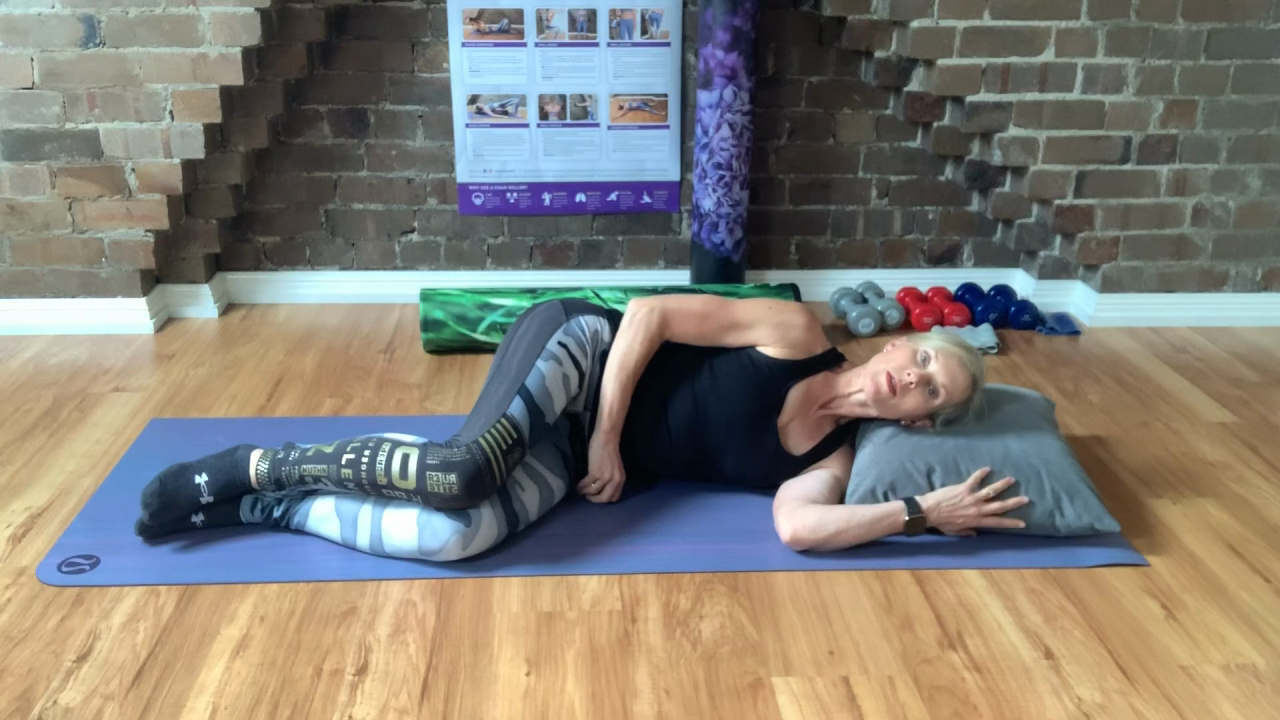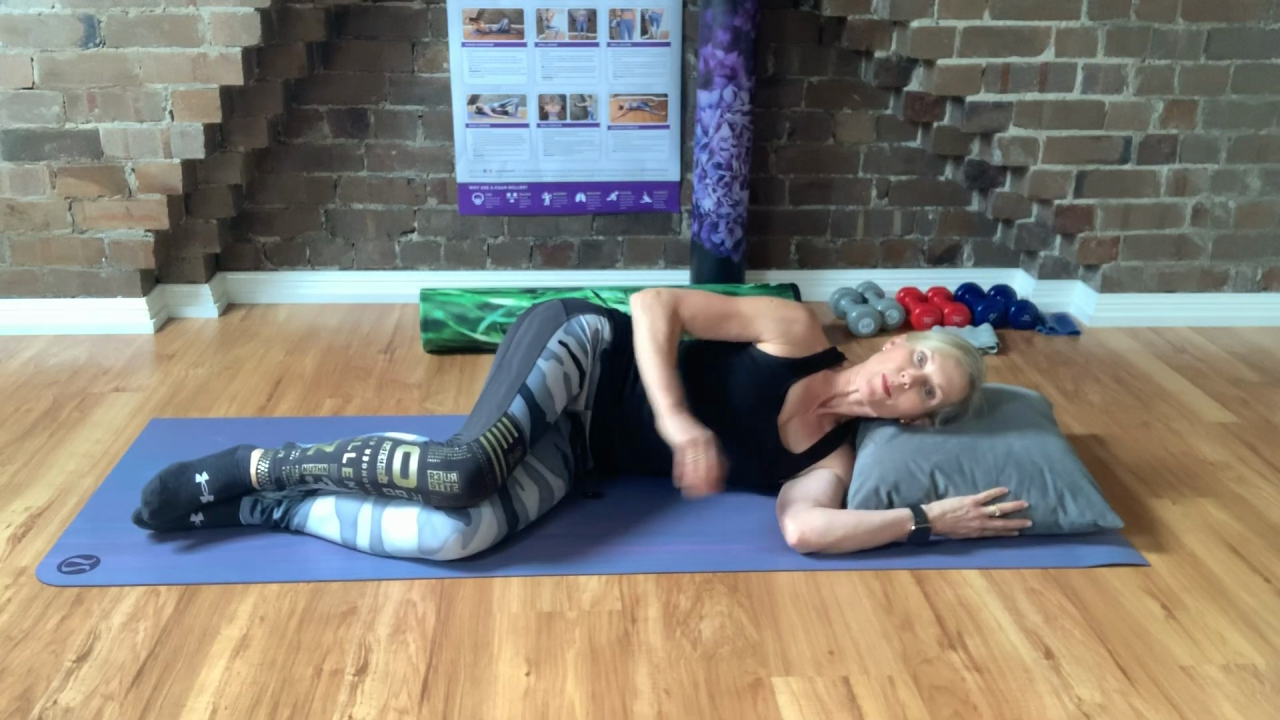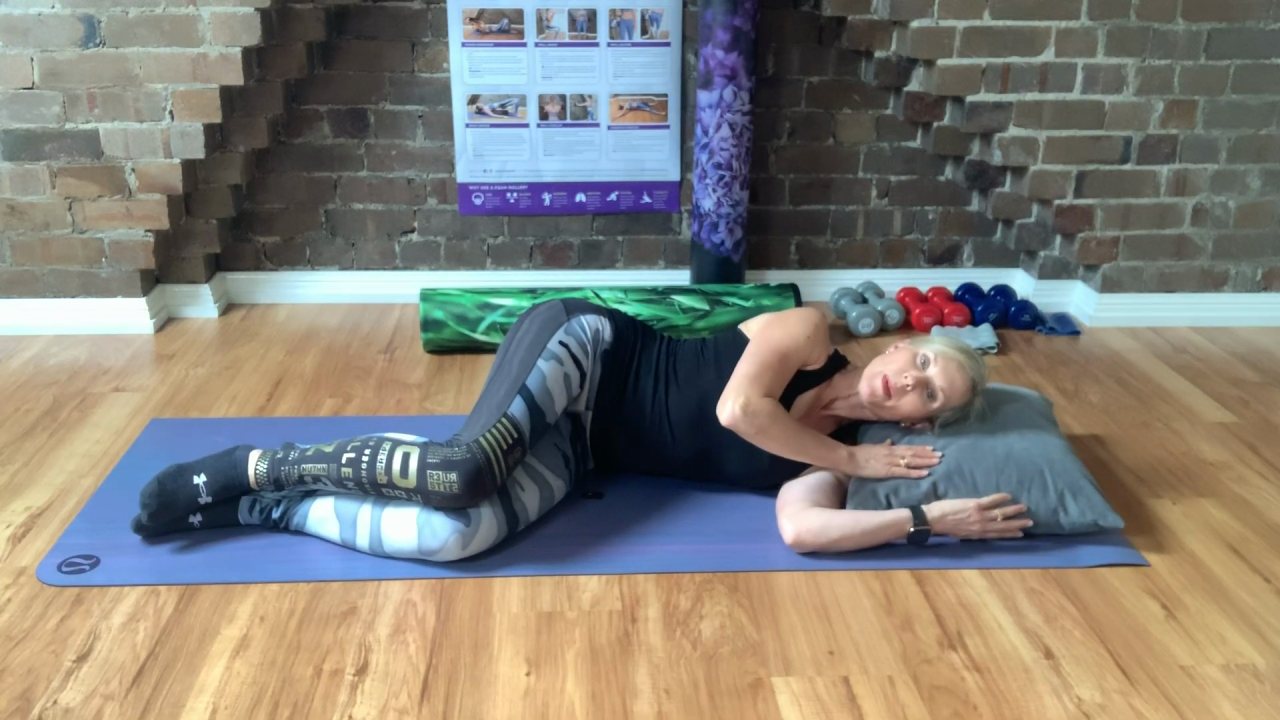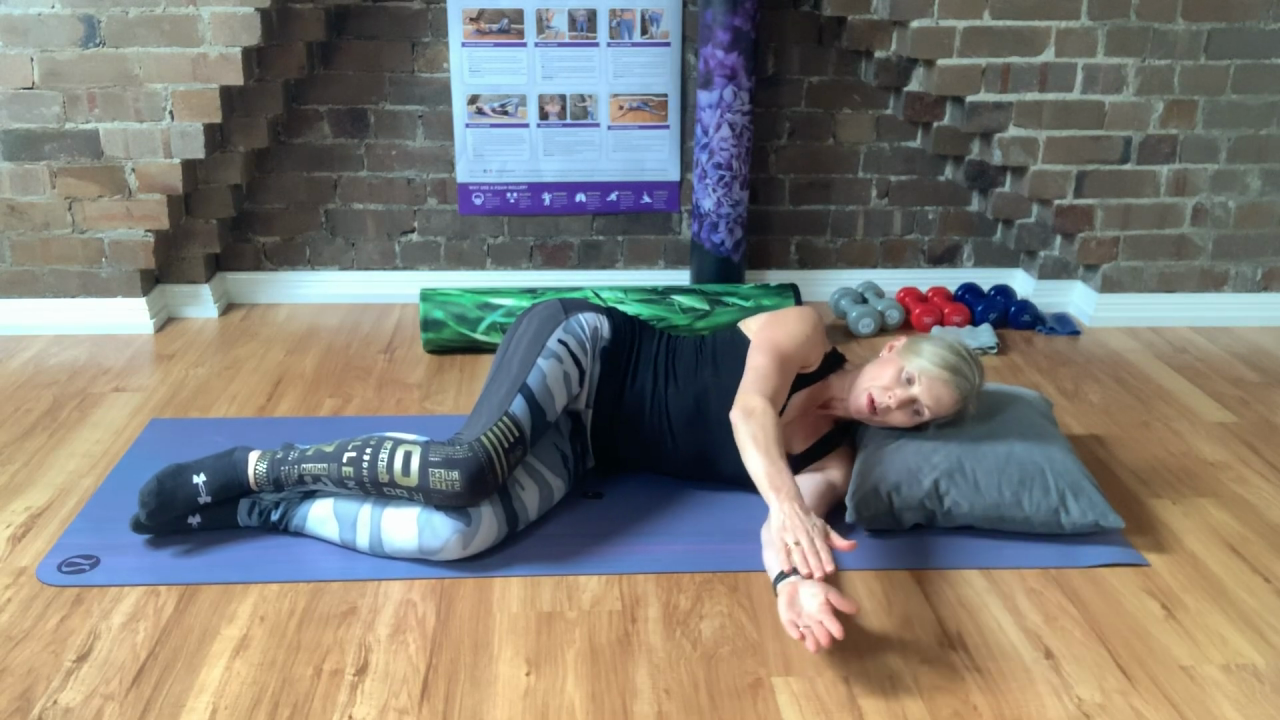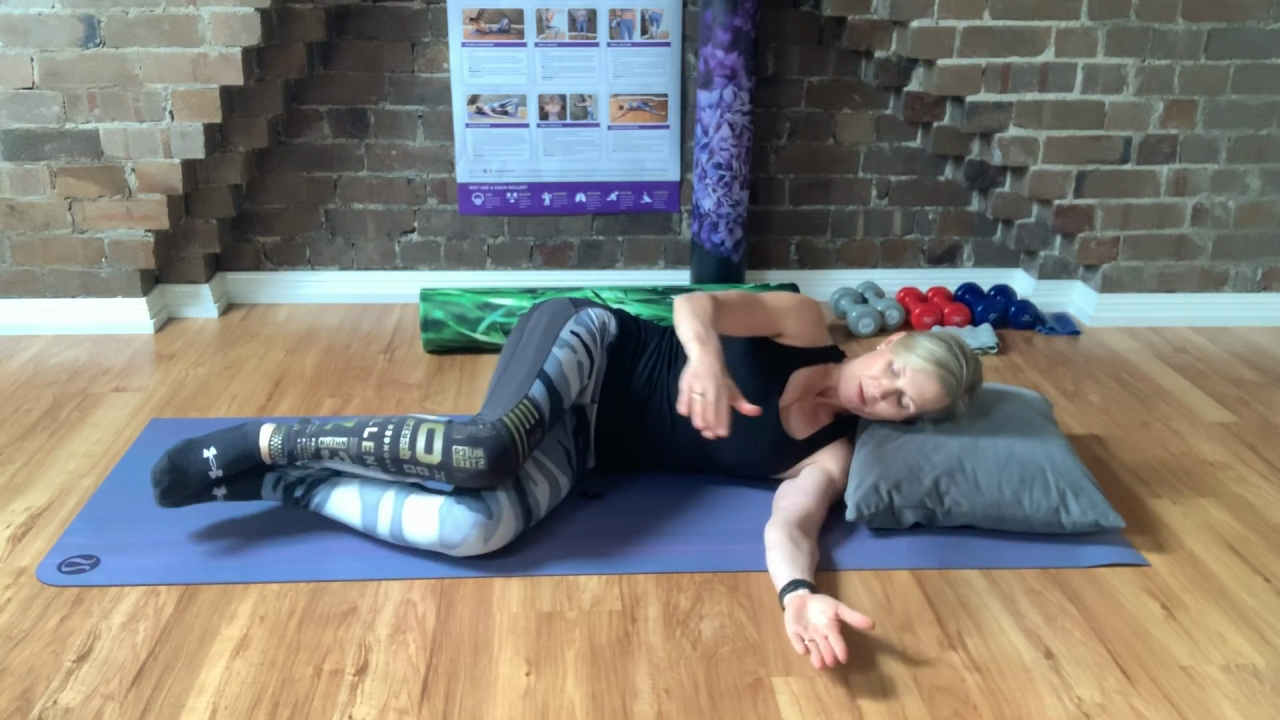
dt=1s
person 1, frame 1
left shoulder: (831, 457)
right shoulder: (796, 331)
left elbow: (799, 527)
right elbow: (649, 313)
left wrist: (928, 510)
right wrist: (608, 433)
left hip: (572, 458)
right hip: (575, 350)
left knee: (460, 533)
right knee: (462, 473)
left ankle: (262, 504)
right ankle: (250, 465)
person 1, frame 2
left shoulder: (833, 455)
right shoulder: (798, 331)
left elbow: (805, 531)
right elbow: (655, 301)
left wrist: (930, 518)
right wrist: (676, 418)
left hip: (582, 453)
right hip: (580, 350)
left knee: (460, 534)
right knee: (463, 472)
left ankle: (265, 506)
right ankle: (248, 466)
person 1, frame 3
left shoulder: (830, 452)
right shoulder: (811, 333)
left elbow: (803, 530)
right elbow: (737, 408)
left wrist: (930, 518)
right wrist: (857, 459)
left hip: (583, 448)
right hip: (581, 346)
left knee: (460, 533)
right knee: (464, 473)
left ankle: (262, 506)
right ankle: (247, 466)
person 1, frame 4
left shoulder: (833, 462)
right shoulder: (806, 331)
left elbow: (785, 523)
right elbow: (747, 411)
left wrist: (793, 582)
right wrist: (789, 506)
left hip: (582, 446)
right hip: (580, 346)
left knee: (461, 531)
right knee: (467, 469)
left ankle: (262, 509)
right ankle: (250, 468)
person 1, frame 5
left shoulder: (833, 454)
right shoulder: (806, 326)
left elbow: (788, 521)
right elbow: (697, 304)
left wrist: (799, 595)
right wrist: (703, 356)
left hip: (588, 445)
right hip: (586, 342)
left knee: (482, 524)
right knee: (485, 449)
left ankle: (287, 486)
right ankle: (261, 442)
